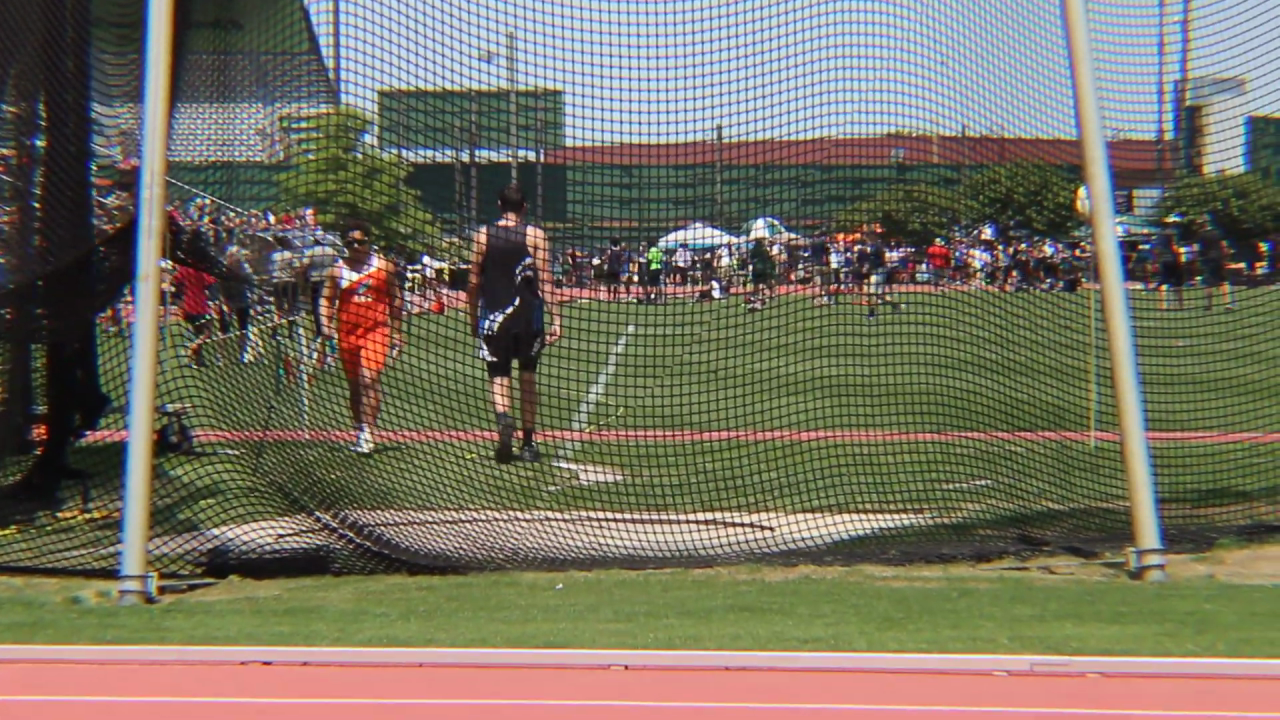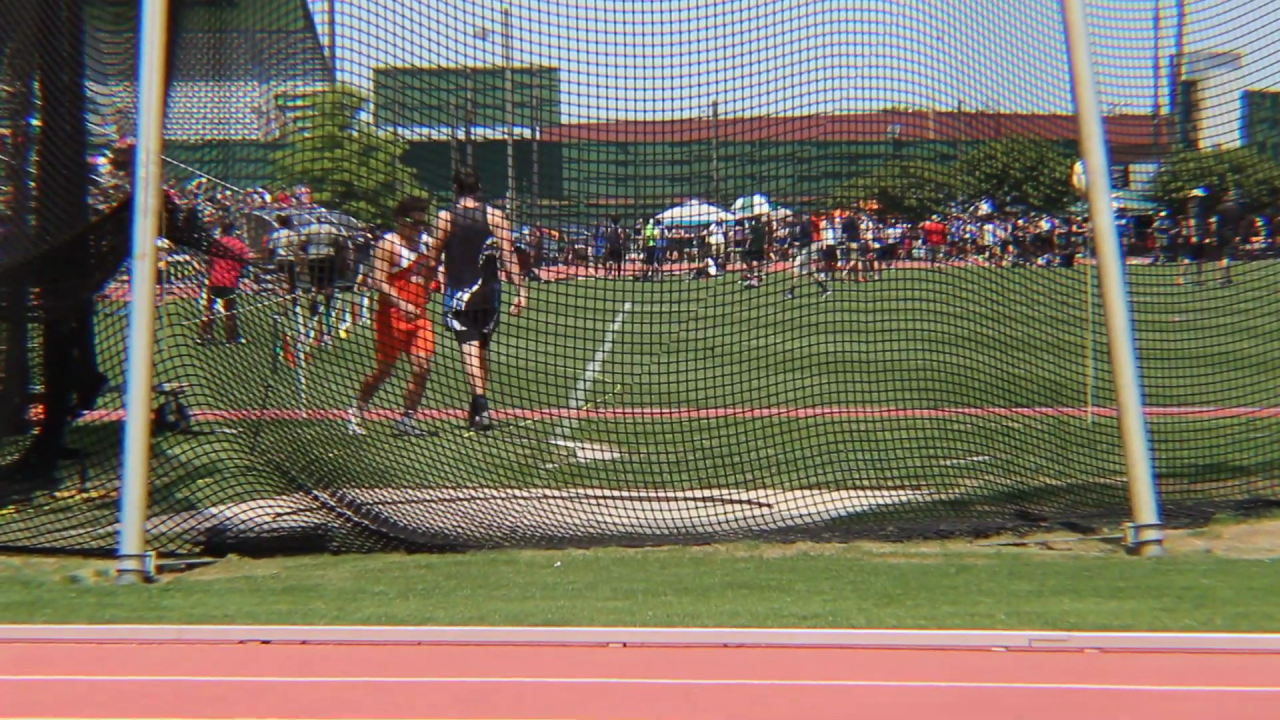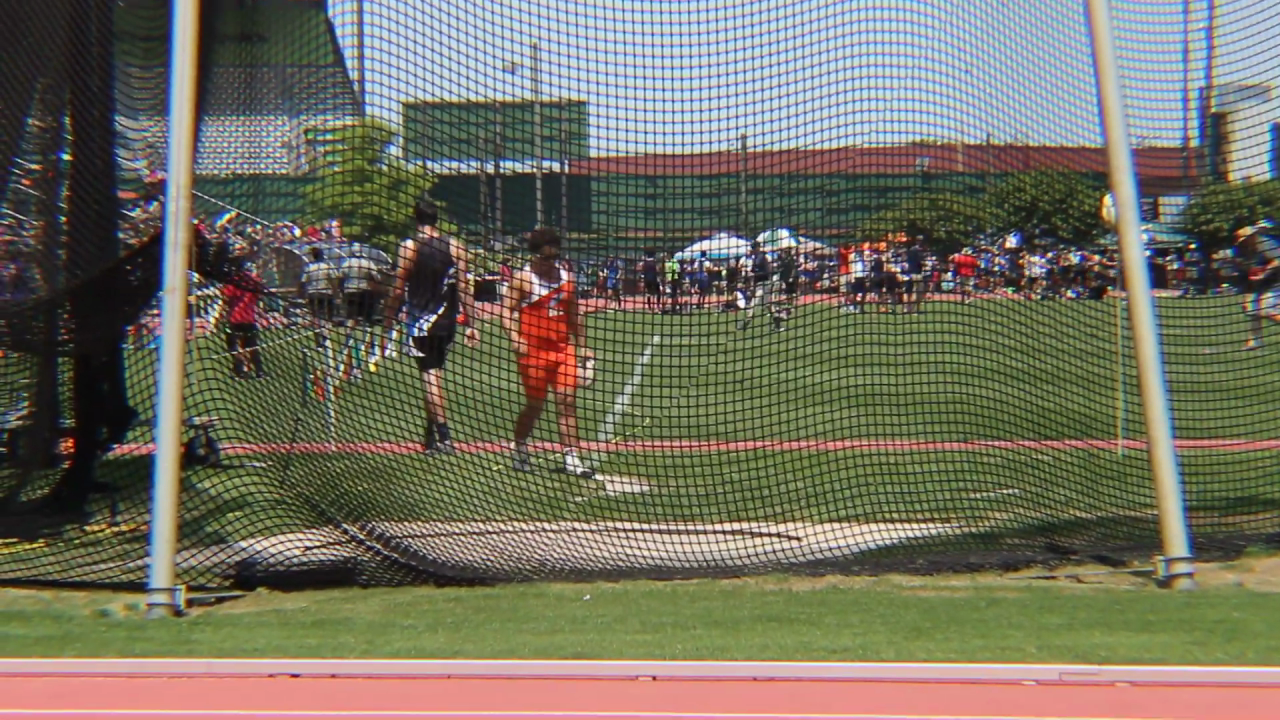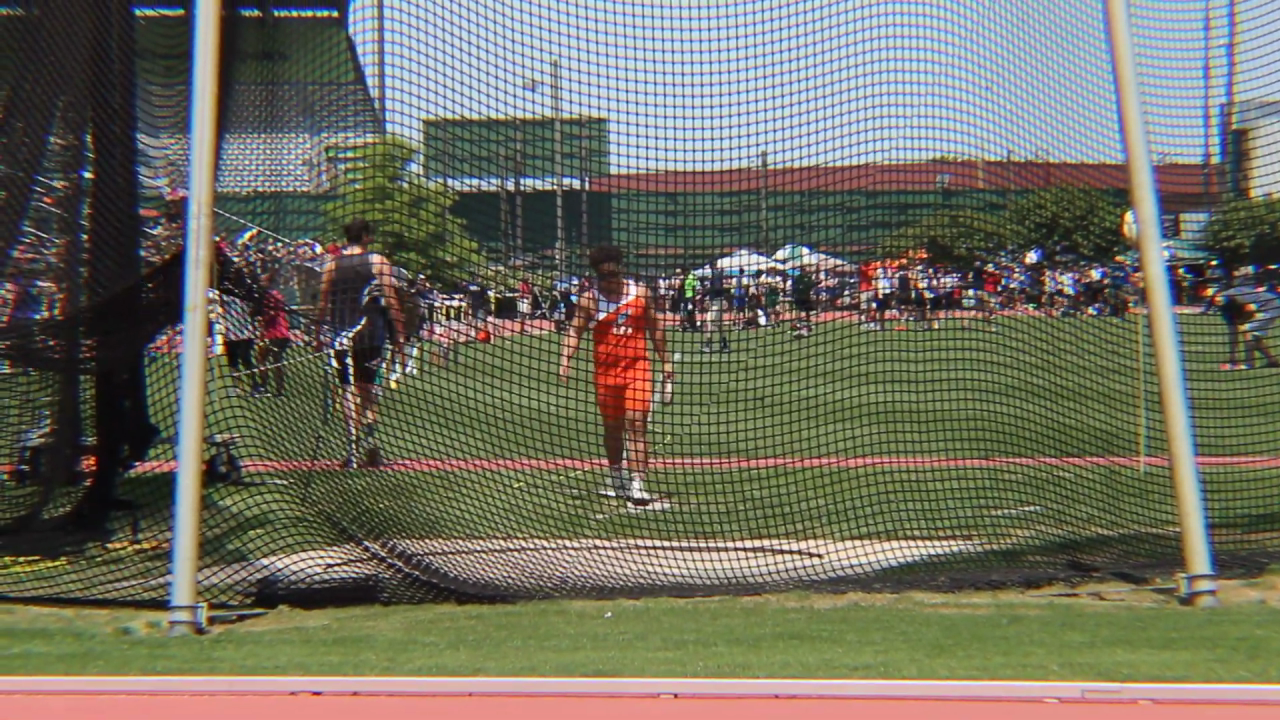
dt=1s
person 1, frame 1
left shoulder: (483, 235)
right shoulder: (536, 235)
left elbow: (474, 283)
right elbow: (545, 280)
left wrist: (473, 318)
right wrist: (554, 319)
left hip: (493, 320)
right hip: (529, 320)
left knee: (499, 378)
right knee: (527, 379)
left ankle: (504, 421)
right ankle: (528, 444)
person 1, frame 2
left shoulder: (445, 217)
right shoulder: (496, 216)
left elbow: (433, 259)
right elbow: (508, 257)
right wrist: (520, 291)
left hip: (459, 295)
right hip: (488, 295)
left knee: (470, 352)
right knee: (481, 351)
left ankle: (482, 408)
right ankle: (477, 409)
person 1, frame 3
left shoulder: (409, 246)
right shoulder: (455, 246)
left elbow: (398, 289)
right elbow: (464, 288)
left wrist: (388, 317)
right wrist: (471, 324)
left hip: (420, 322)
right hip: (446, 322)
left knee: (431, 378)
right knee: (434, 374)
left ankle: (444, 438)
right ankle: (432, 432)
person 1, frame 4
left shoulder: (332, 265)
right shoulder: (379, 261)
left elbow: (323, 305)
right elbow: (391, 301)
right wrist: (398, 333)
left hip: (342, 338)
right hip: (372, 337)
left knee: (349, 392)
right knee: (366, 388)
left ankle: (353, 450)
right ankle: (369, 437)
person 2, frame 1
left shoulder: (384, 266)
right shoulder: (337, 269)
left elbow: (395, 299)
right elbow: (326, 299)
left wrist: (396, 332)
right wrist: (325, 323)
left hip: (376, 332)
right hip: (347, 334)
left knee: (369, 380)
right knee: (355, 386)
left ankle: (366, 435)
right ankle: (362, 431)
person 2, frame 2
left shoulder: (419, 243)
right shoulder: (387, 245)
right elbow: (378, 282)
right wrist: (401, 304)
left hip: (419, 317)
right hip: (392, 317)
left knee: (422, 368)
right knee: (384, 370)
left ankle: (407, 418)
right ankle: (358, 410)
person 2, frame 3
left shoulder: (566, 277)
right shoulder: (522, 278)
left elbow: (574, 314)
right elbow: (508, 312)
left wrist: (582, 346)
right wrist: (516, 339)
left hip: (564, 350)
right hip: (533, 352)
left knee: (568, 403)
right knee: (534, 406)
left ankle: (572, 458)
right ankle: (520, 447)
person 2, frame 4
left shoulder: (641, 292)
right shoulder: (589, 299)
left elbow: (655, 328)
right elbow: (575, 331)
left wrist: (666, 362)
right wrist: (564, 360)
left hip: (638, 368)
right hip: (605, 371)
left knee: (636, 425)
right knee: (612, 428)
left ankle: (637, 484)
right ankle: (617, 475)
